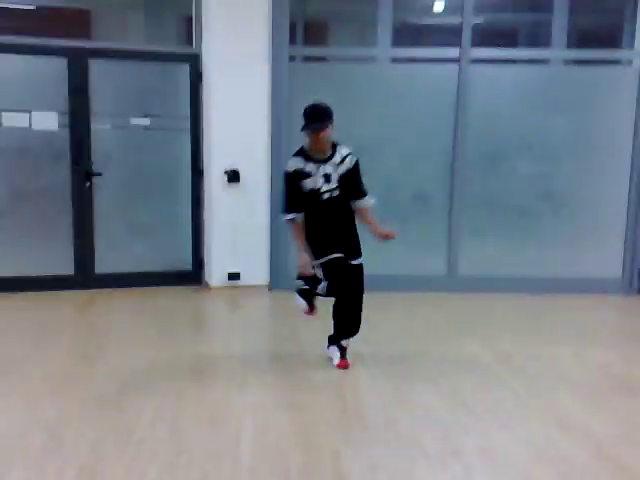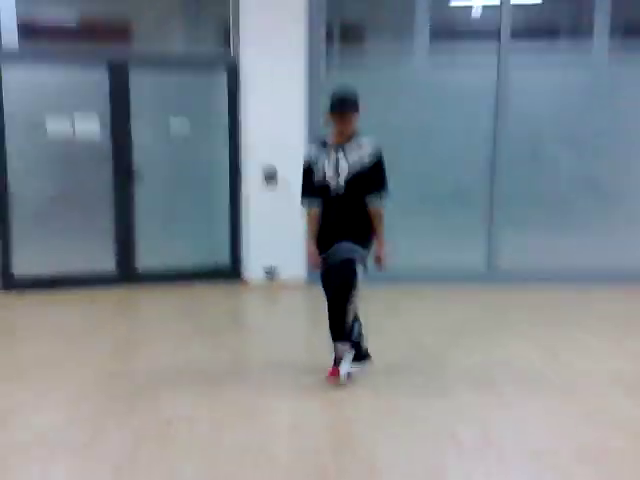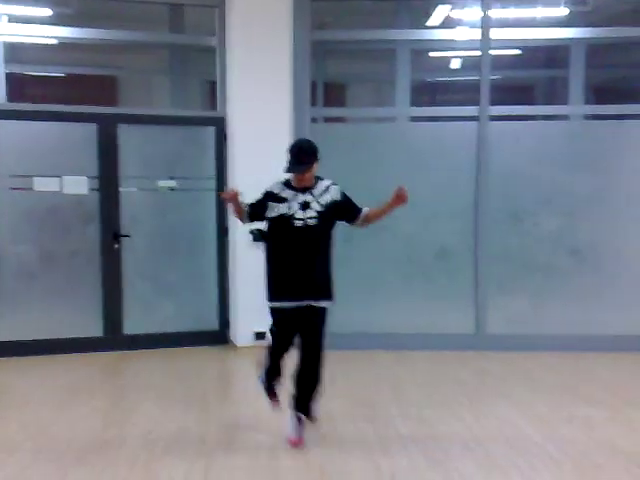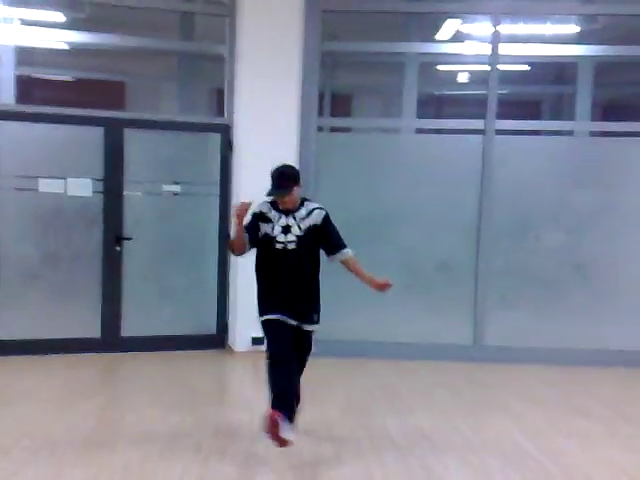
dt=0.5s
person 1, frame 1
left shoulder: (347, 158)
right shoulder: (296, 166)
left elbow: (359, 199)
right elbow: (295, 215)
left wrist: (376, 228)
right wrist: (303, 253)
left hip: (347, 238)
right hip: (321, 241)
left knee: (353, 293)
right knee: (340, 284)
left ankle: (339, 344)
right ankle: (309, 286)
person 1, frame 2
left shoulder: (368, 152)
right shoulder: (316, 155)
left elbow: (375, 201)
right elbow: (312, 204)
left wrist: (380, 241)
right wrist: (311, 244)
left hip: (355, 236)
right hip: (327, 240)
left knee: (342, 281)
right knee: (338, 298)
left ankle: (345, 348)
right ankle: (353, 352)
person 1, frame 3
left shoulder: (331, 192)
right shoulder: (276, 193)
left elbow: (359, 217)
right elbow: (248, 216)
left wrist: (392, 204)
right wrist: (235, 203)
left hip: (317, 288)
right hip: (283, 286)
left knee: (312, 350)
right knee: (281, 340)
left ankle: (300, 413)
right ankle: (270, 378)
person 1, frame 4
left shoulder: (316, 215)
right shoulder: (263, 213)
left elbow: (339, 252)
right elbow: (239, 249)
left wrist: (370, 280)
right wrist: (239, 222)
left hip: (305, 305)
right hip: (273, 303)
left knee: (295, 362)
right knee: (280, 356)
left ankle: (284, 417)
right ankle: (281, 416)
